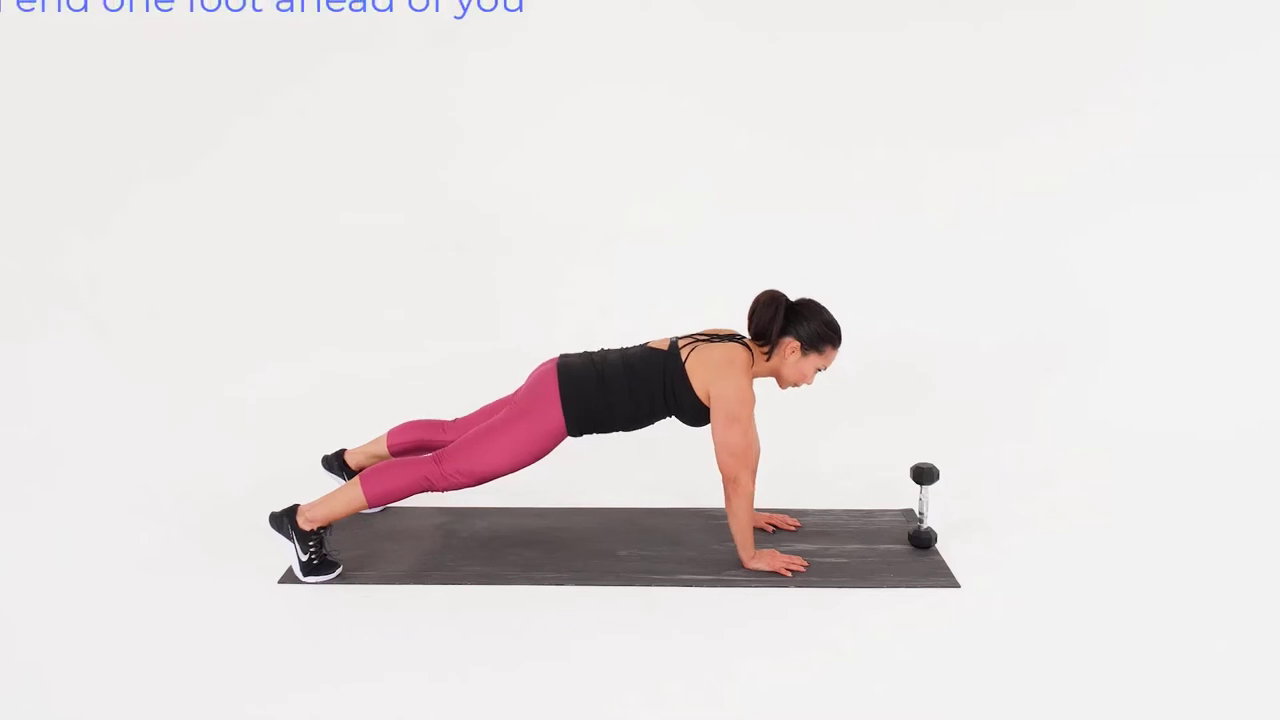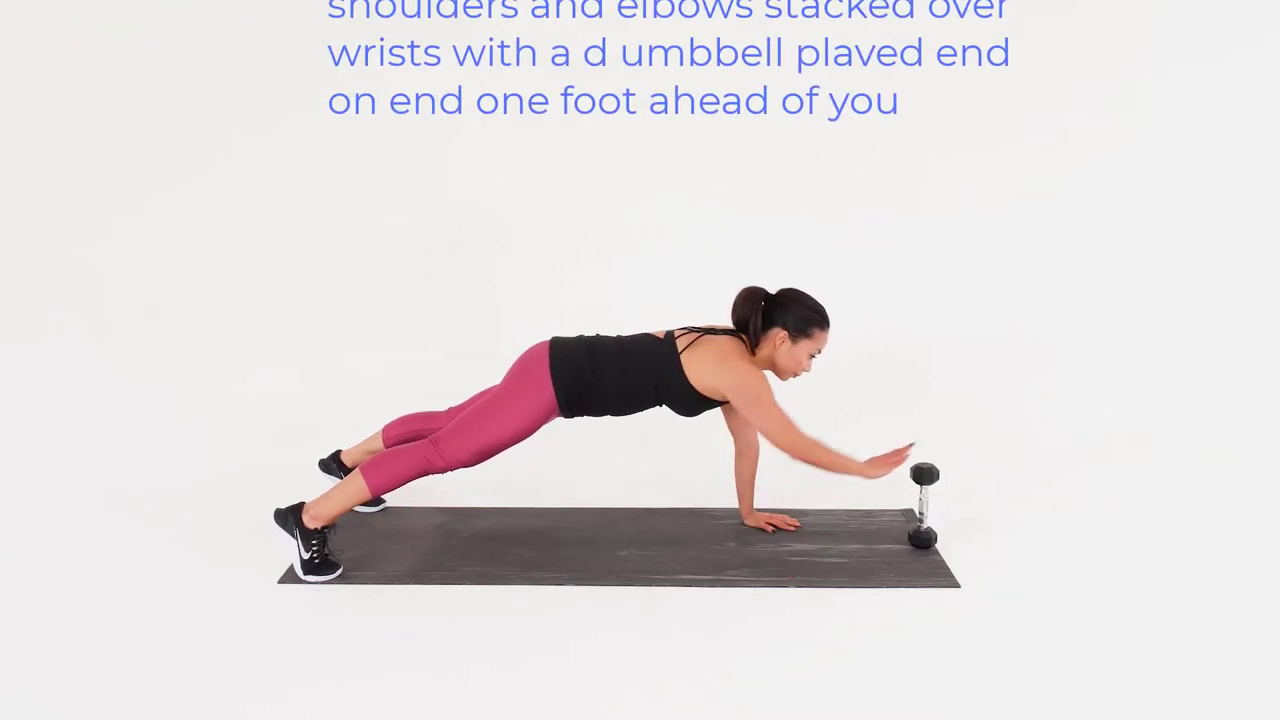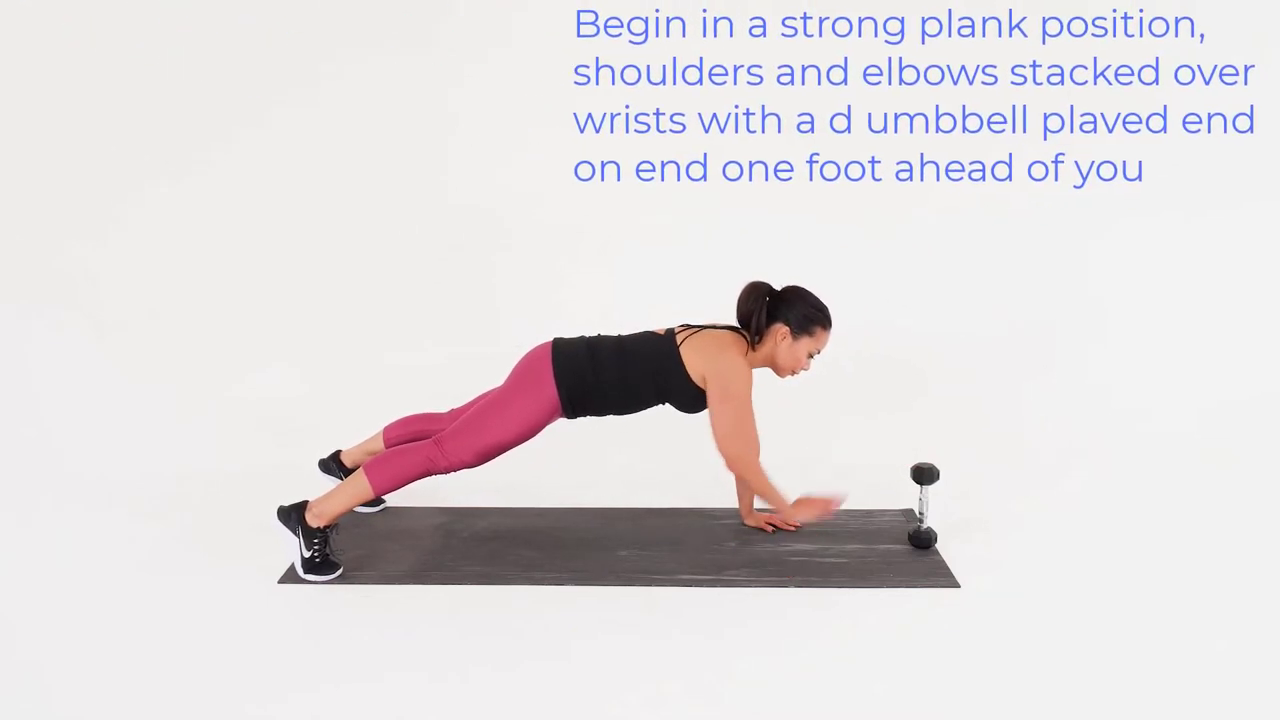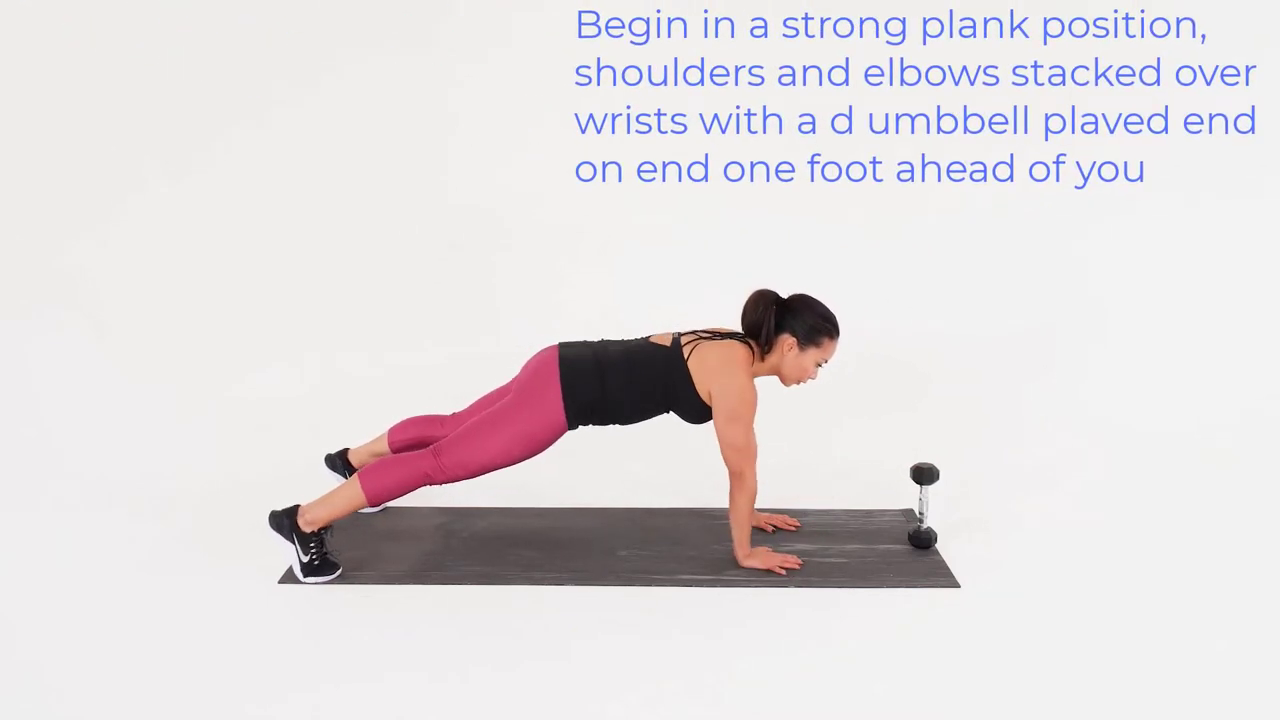
dt=0.4s
person 1, frame 1
left shoulder: (736, 350)
right shoulder: (735, 376)
left elbow: (747, 446)
right elbow: (735, 474)
left wrist: (750, 512)
right wrist: (750, 555)
left hip: (561, 384)
right hip: (561, 403)
left knee: (456, 433)
right knee: (446, 468)
left ankle: (351, 460)
right ankle: (305, 519)
person 1, frame 2
left shoulder: (732, 351)
right shoulder: (735, 367)
left elbow: (745, 439)
right elbow: (790, 442)
left wrist: (749, 511)
right wrist: (862, 467)
left hip: (560, 372)
right hip: (553, 378)
left knee: (445, 424)
right knee: (441, 450)
left ankle: (347, 460)
right ankle: (309, 517)
person 1, frame 3
left shoulder: (734, 347)
right shoulder: (730, 361)
left elbow: (747, 440)
right elbow: (737, 456)
left wrist: (748, 509)
right wrist: (784, 506)
left hip: (561, 372)
right hip: (554, 377)
left knee: (452, 425)
right knee: (445, 451)
left ankle: (346, 460)
right ankle: (312, 517)
person 1, frame 4
left shoulder: (735, 349)
right shoulder: (736, 378)
left elbow: (743, 443)
right elbow: (742, 472)
left wrist: (751, 511)
right wrist: (745, 550)
left hip: (558, 368)
right hip: (561, 397)
left knee: (454, 428)
right knee: (444, 461)
left ankle: (354, 459)
right ankle: (303, 520)
